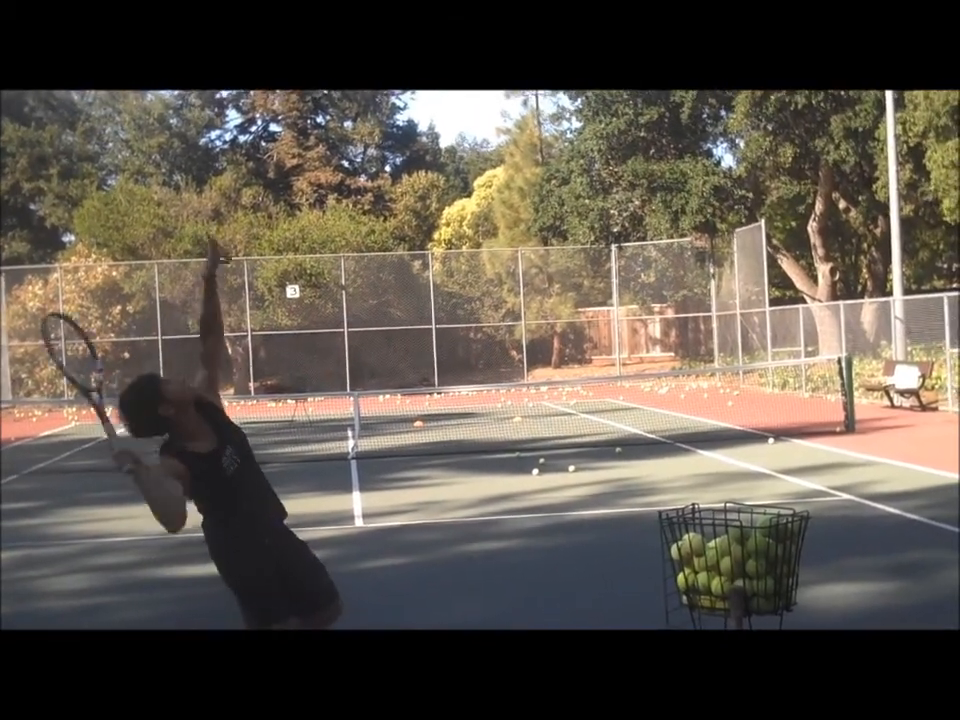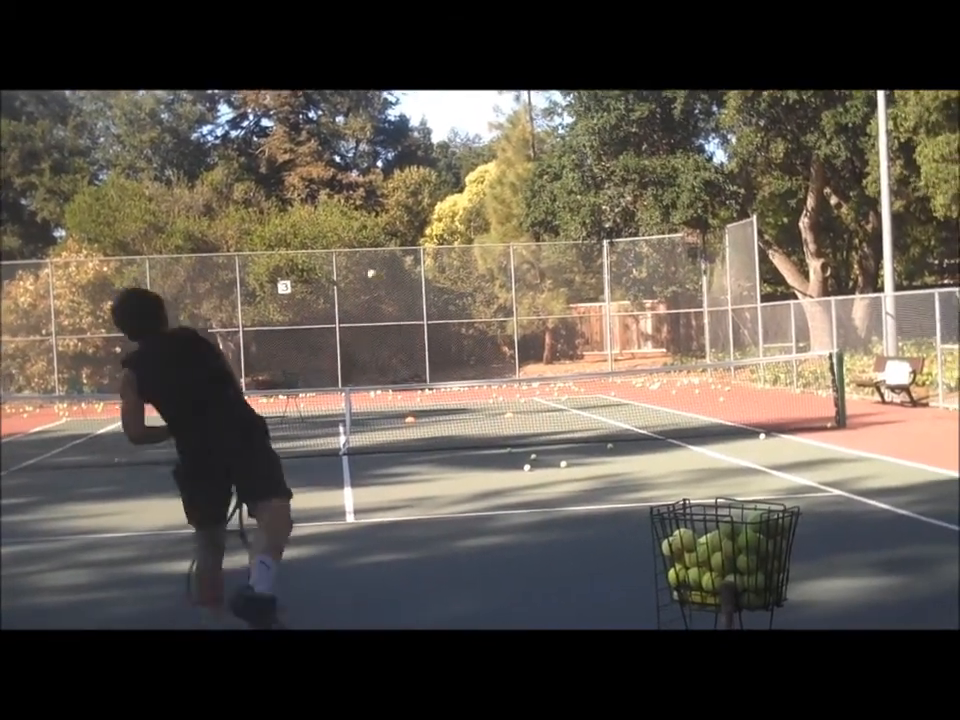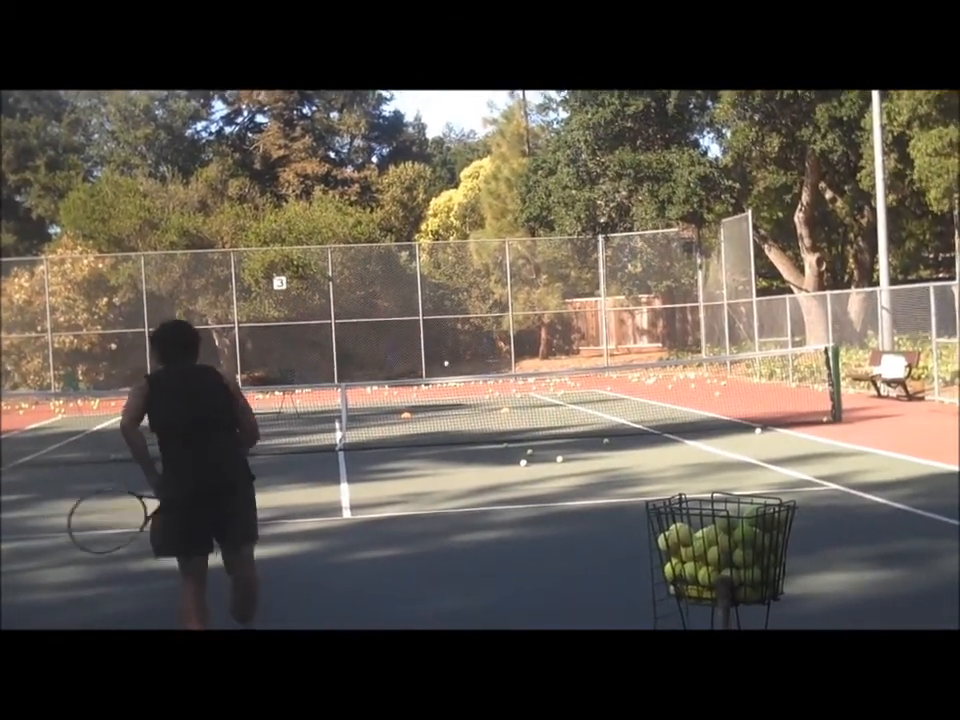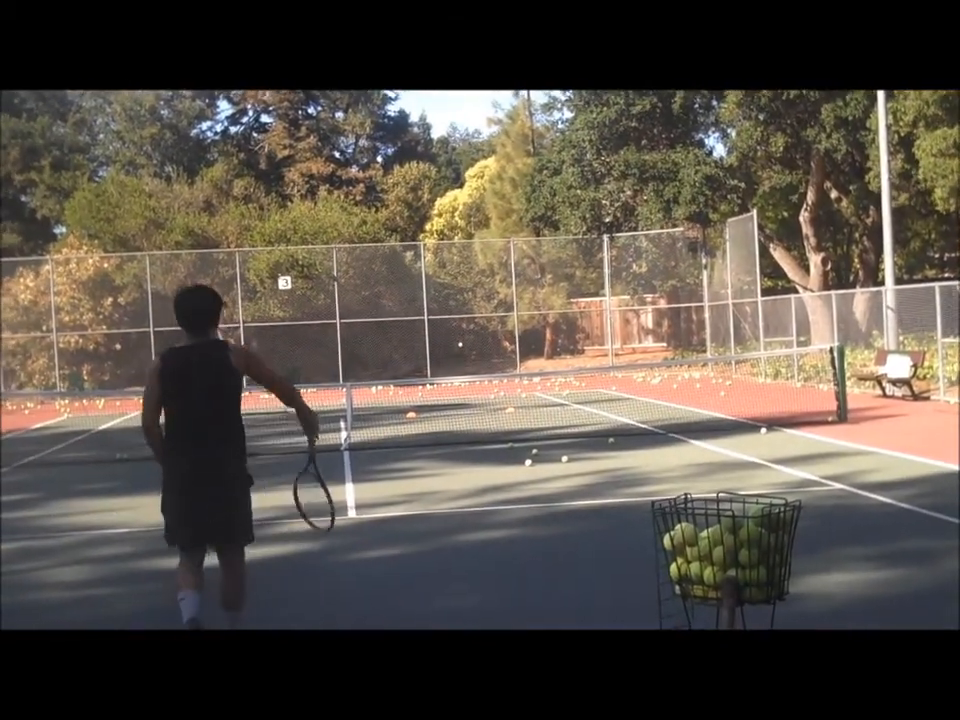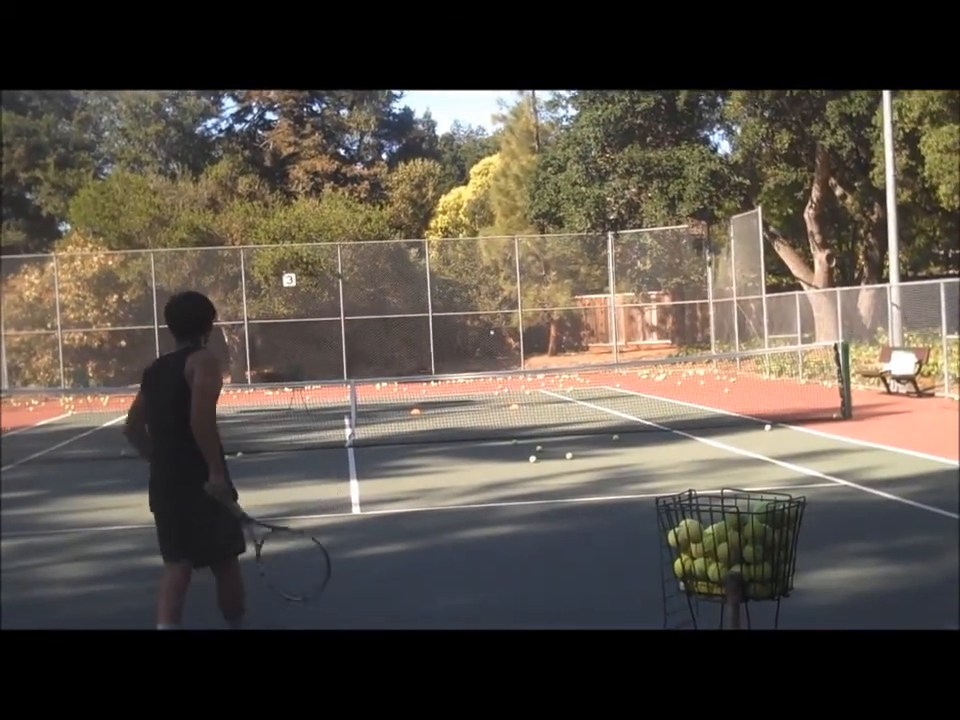
dt=0.5s
person 1, frame 1
left shoulder: (205, 404)
right shoulder: (171, 463)
left elbow: (211, 338)
right elbow: (174, 519)
left wrist: (210, 279)
right wrist: (140, 475)
left hip: (273, 534)
right hip: (241, 550)
left knee: (325, 609)
right knee: (270, 626)
person 1, frame 2
left shoulder: (132, 370)
right shoulder: (190, 339)
left elbow: (134, 433)
left hip: (197, 455)
right hip: (242, 435)
left knee: (209, 542)
right knee: (274, 510)
right ankle: (260, 588)
person 1, frame 3
left shoulder: (148, 386)
right shoulder: (221, 380)
left elbow: (128, 426)
right elbow: (250, 432)
left wrist: (154, 476)
left hip: (181, 484)
right hip: (232, 479)
left knee: (192, 573)
right knee: (241, 563)
right ankle: (245, 626)
person 1, frame 4
left shoulder: (162, 365)
right shoulder: (235, 355)
left elbow: (149, 423)
right elbow: (284, 389)
left wrist: (167, 464)
right wrist: (305, 413)
left hip: (182, 474)
right hip: (228, 471)
left knee: (189, 556)
right knee: (232, 555)
left ankle: (190, 618)
right ankle: (233, 626)
person 1, frame 5
left shoulder: (153, 371)
right shoulder: (204, 360)
left elbow: (133, 429)
right elbow: (200, 416)
right wrist: (216, 471)
left hip: (163, 481)
right hip: (199, 481)
left knee: (178, 564)
right knee: (226, 560)
right ankle: (237, 626)
